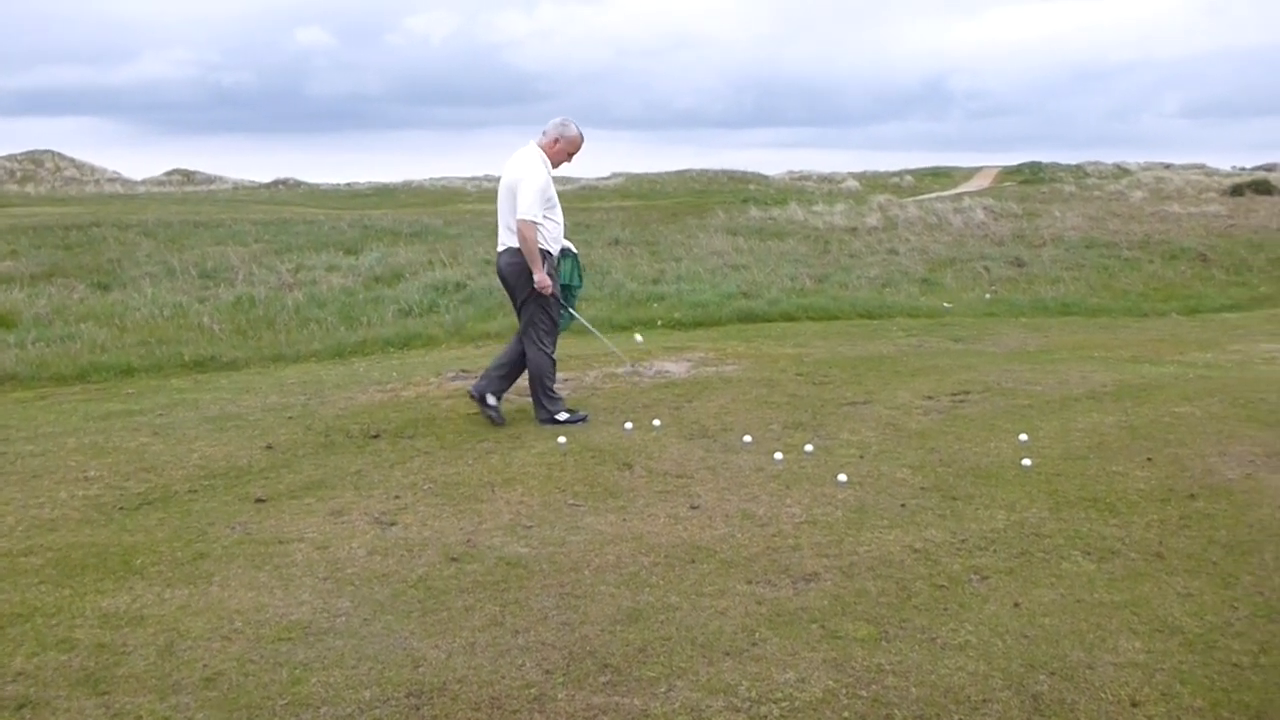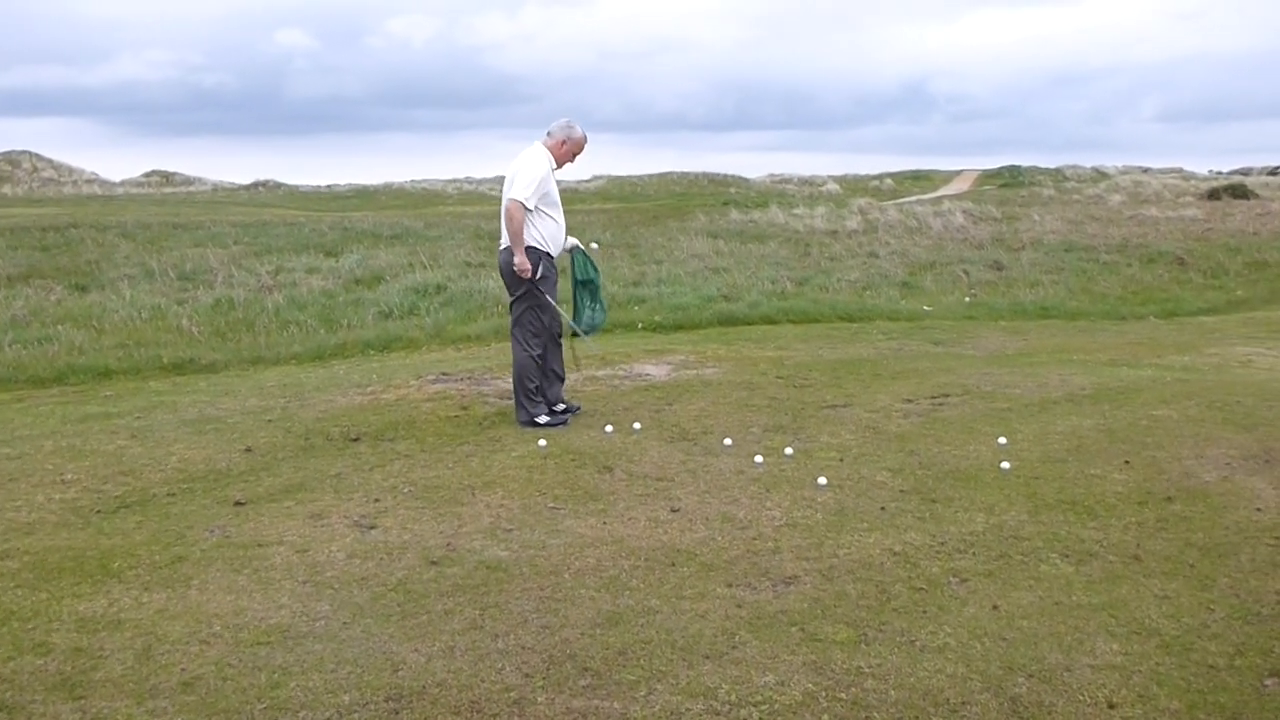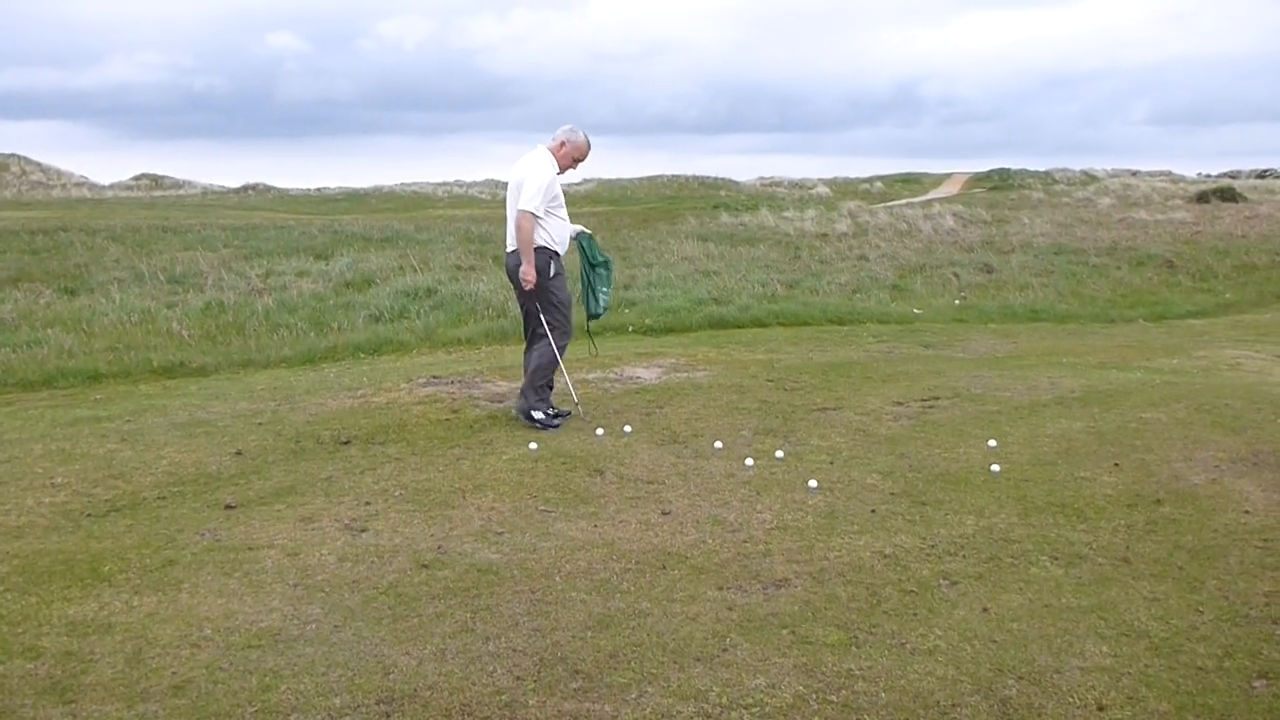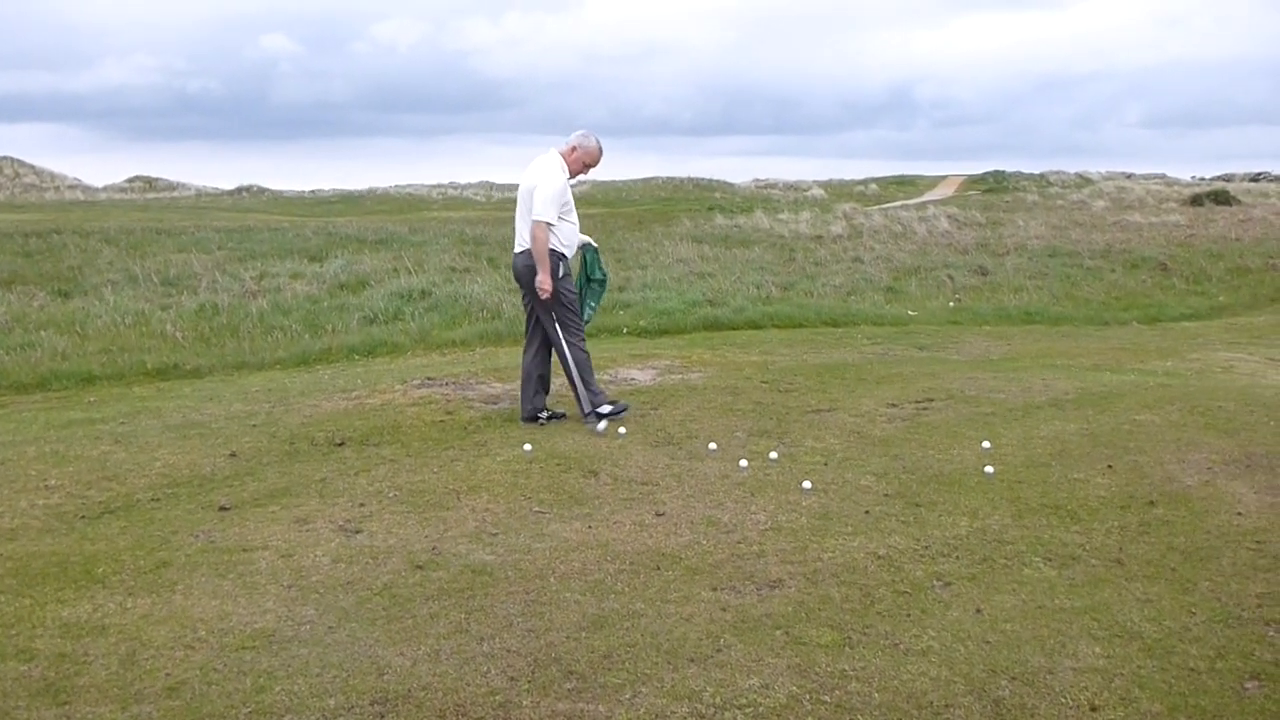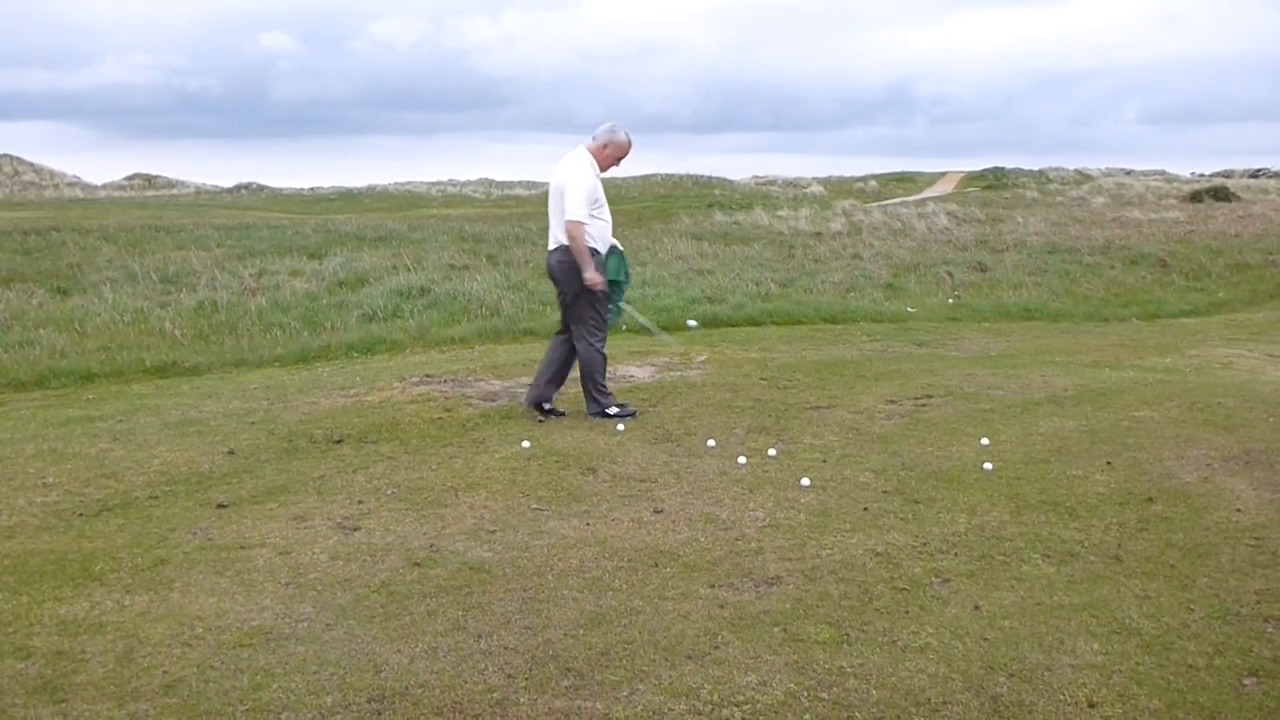
dt=0.4s
person 1, frame 1
left shoulder: (526, 161)
right shoulder: (534, 171)
right elbow: (525, 225)
left wrist: (556, 241)
right wrist: (539, 272)
left hip: (518, 261)
right hip: (530, 266)
left knee: (531, 334)
right knee: (542, 337)
left ankle: (488, 389)
right ankle: (548, 408)
person 1, frame 2
left shoulder: (537, 163)
right shoulder: (536, 165)
right elbow: (513, 207)
left wrist: (563, 240)
right wrist: (519, 255)
left hip: (535, 260)
right hip: (530, 262)
left knee: (549, 333)
right knee: (530, 338)
left ankle: (550, 399)
right ankle: (531, 411)
person 1, frame 3
left shoulder: (534, 163)
right shoulder: (541, 170)
right elbow: (525, 219)
left wrist: (566, 229)
right wrist: (528, 265)
left hip: (531, 261)
right hip: (538, 262)
left knee: (540, 336)
right knee: (555, 333)
left ankle: (537, 405)
right ankle: (532, 403)
person 1, frame 4
left shoulder: (547, 167)
right shoulder: (553, 175)
right elbow: (539, 227)
left wrist: (575, 238)
right wrist: (543, 273)
left hip: (535, 264)
right hip: (546, 264)
left knee: (539, 338)
right knee: (569, 335)
left ankle: (533, 408)
right ankle: (593, 403)
person 1, frame 5
left shoulder: (576, 164)
right shoulder: (582, 174)
right elbow: (573, 227)
left wrist: (604, 238)
right wrist: (589, 270)
left hip: (565, 259)
right hip: (577, 262)
left knee: (570, 332)
right knee: (591, 333)
left ankle: (541, 395)
right ankle: (599, 403)
